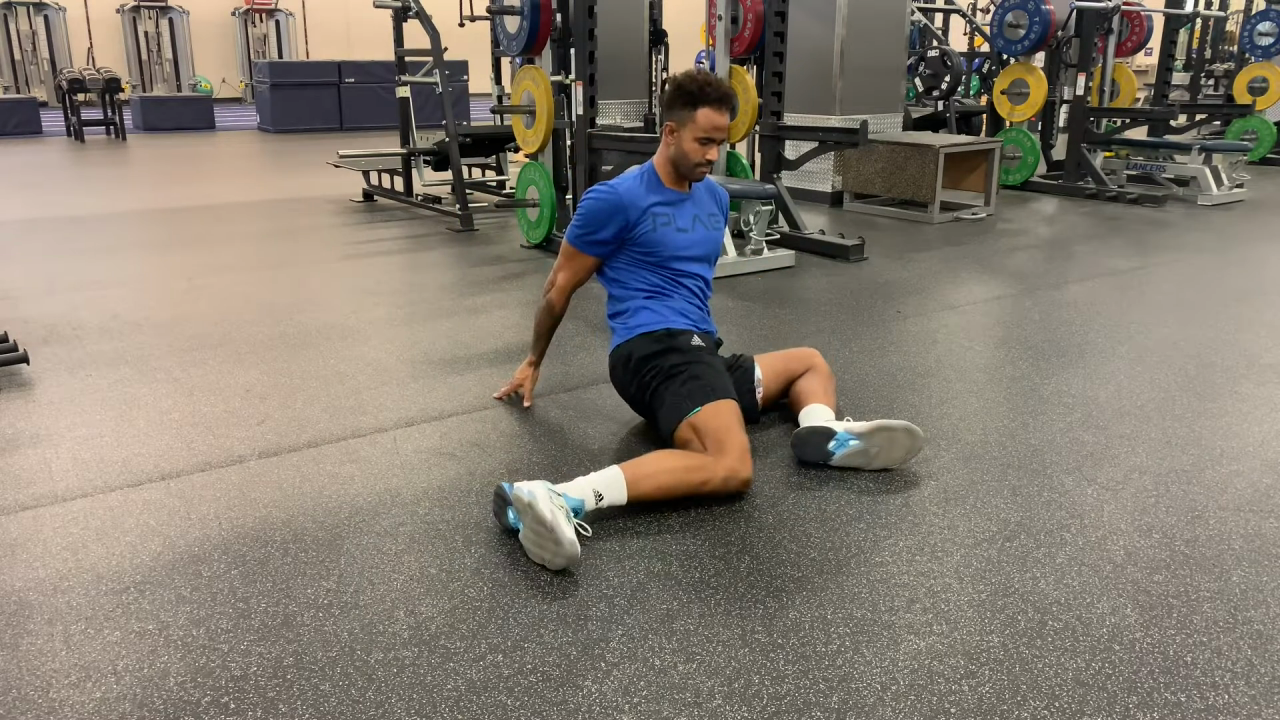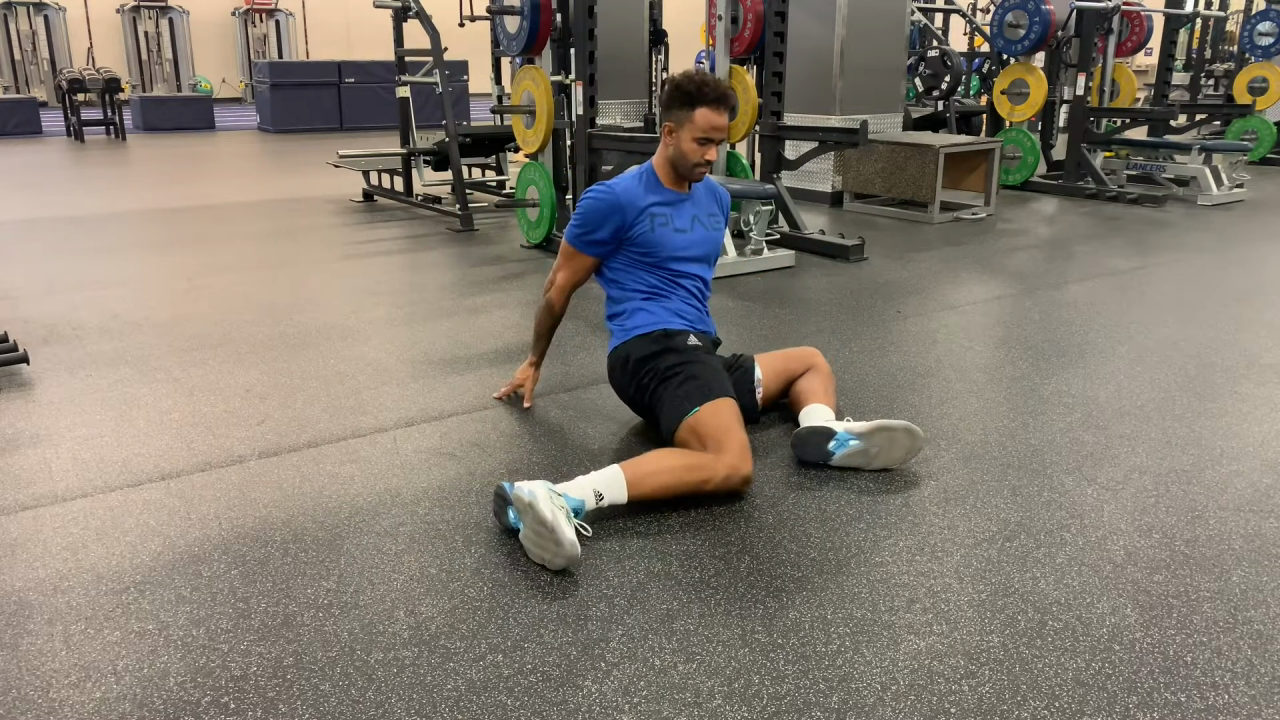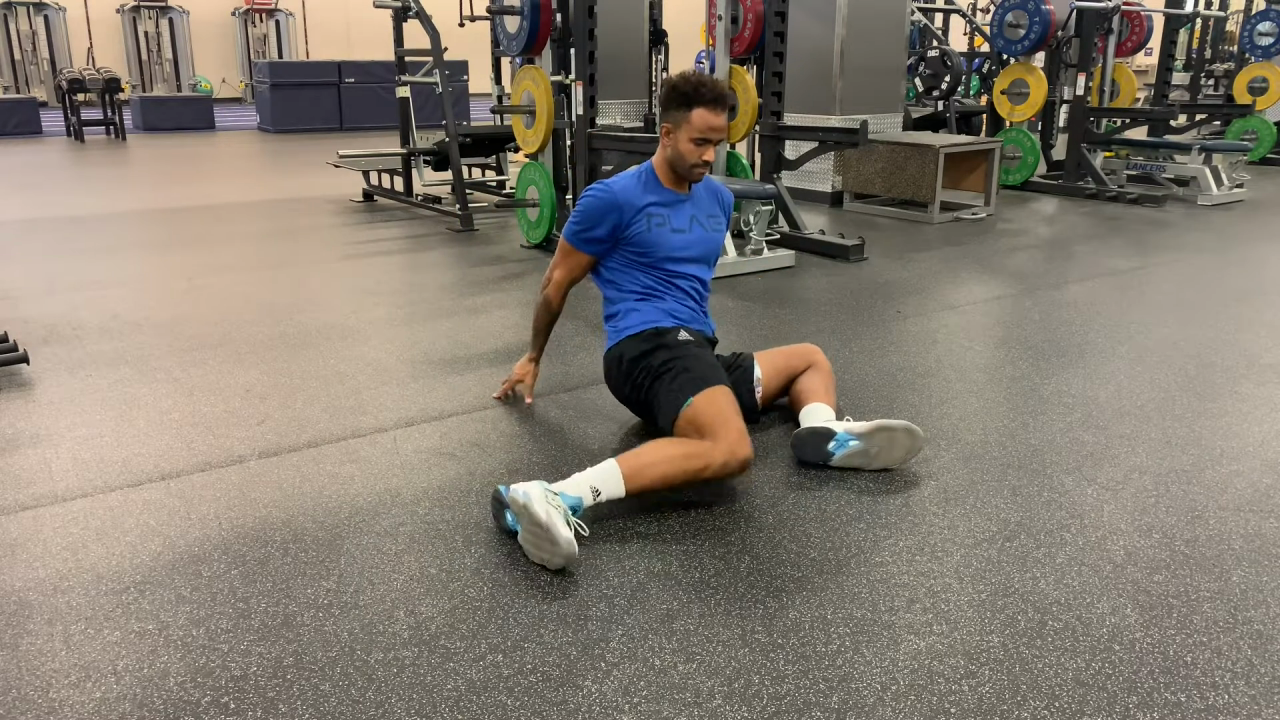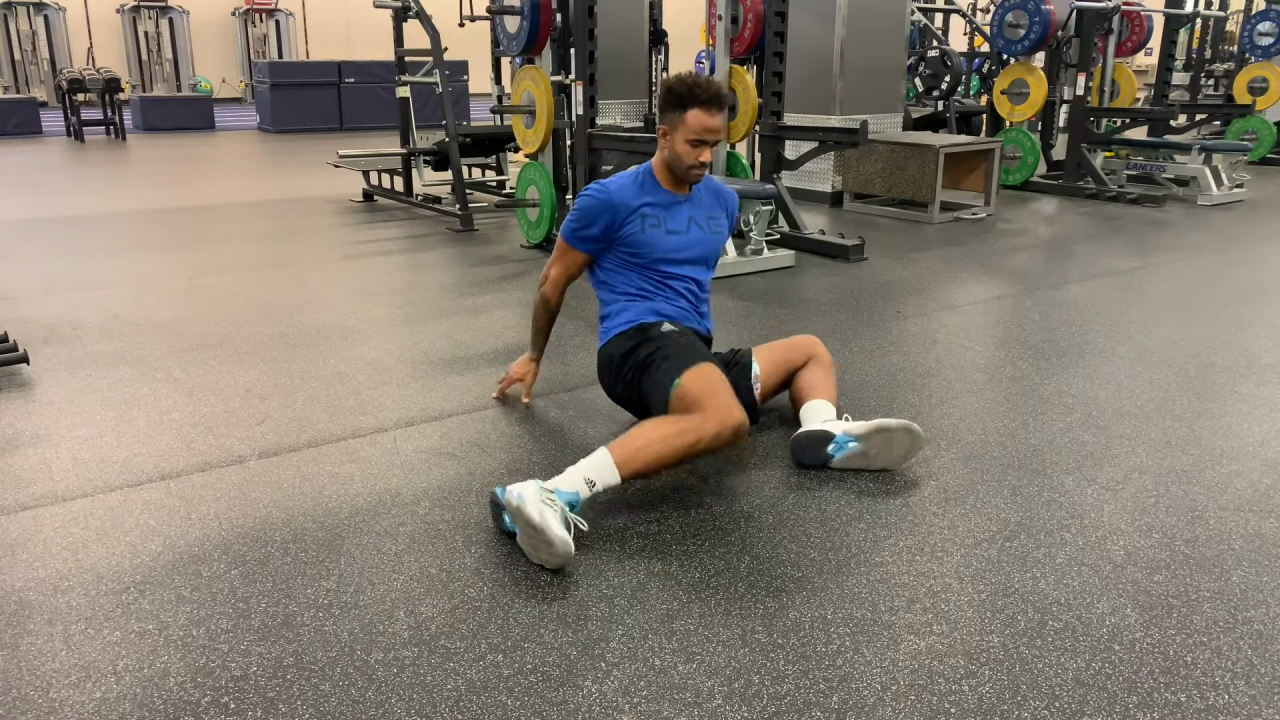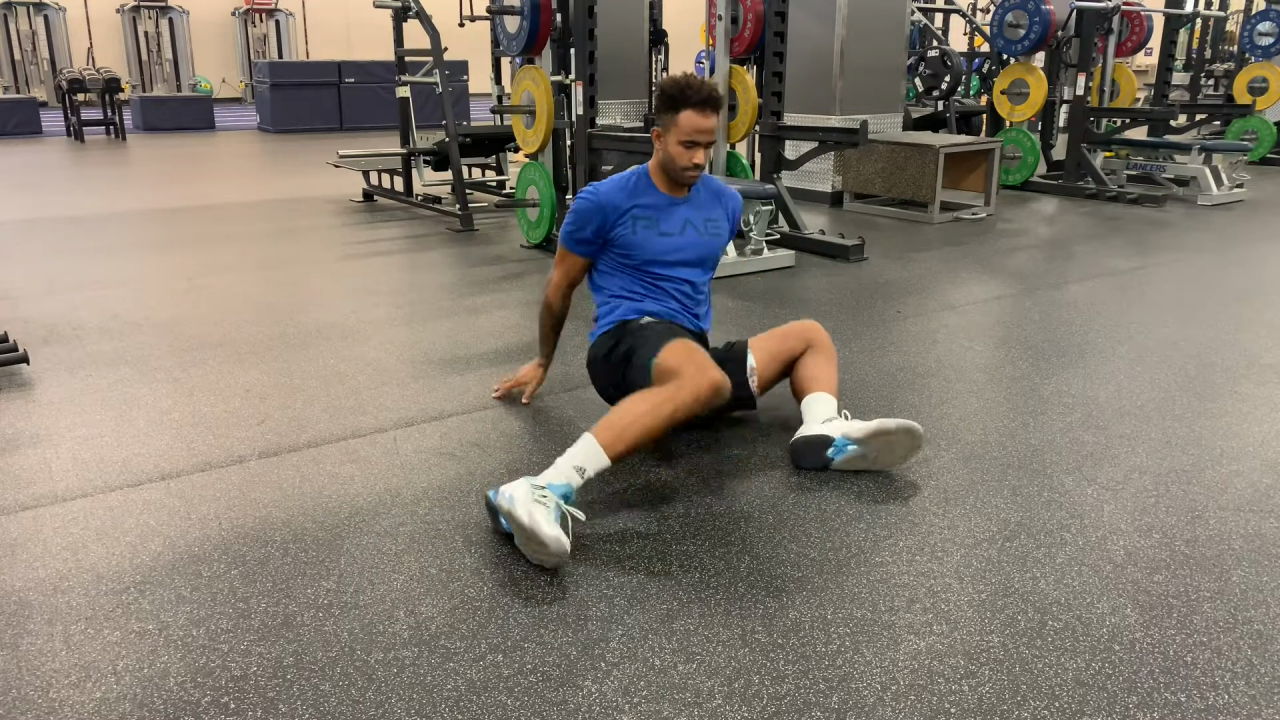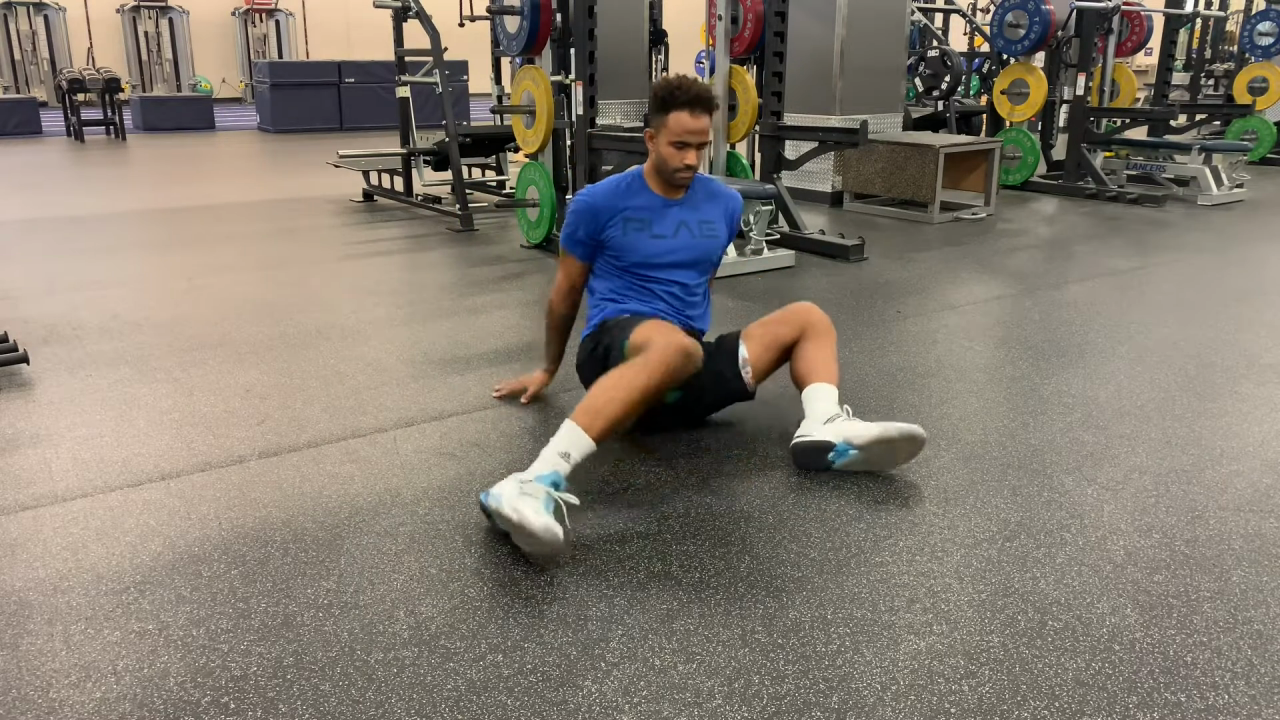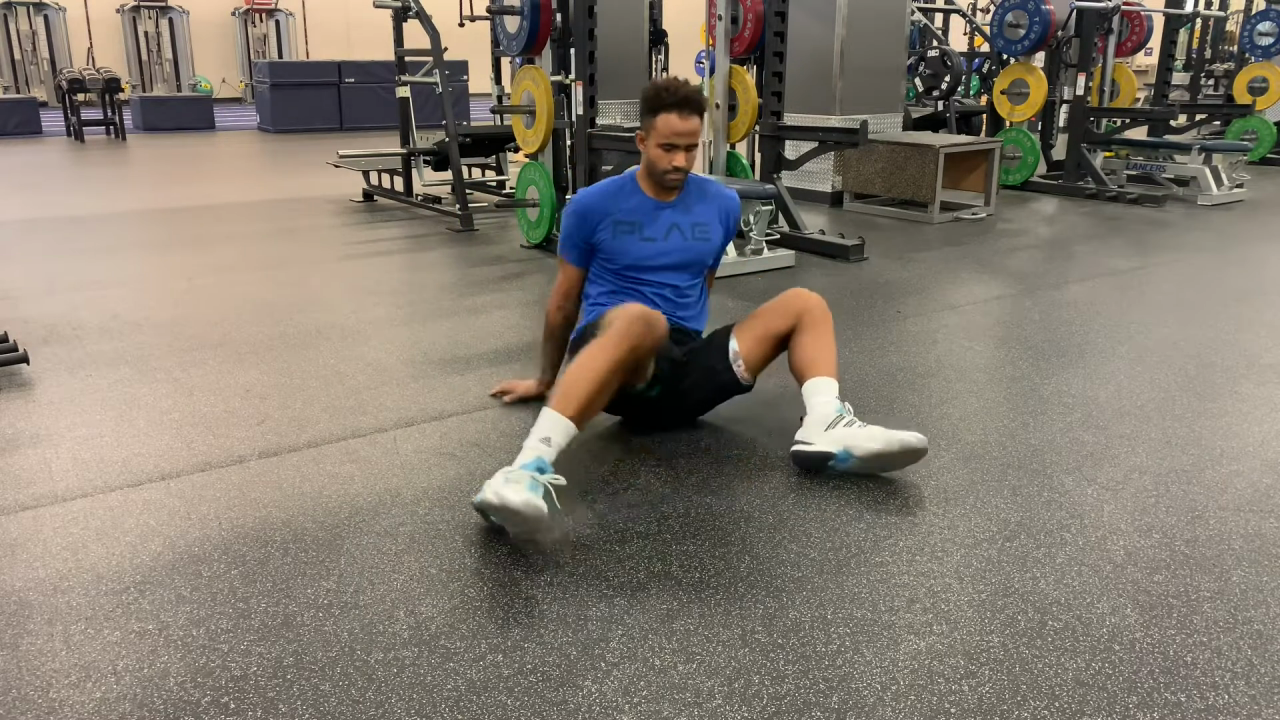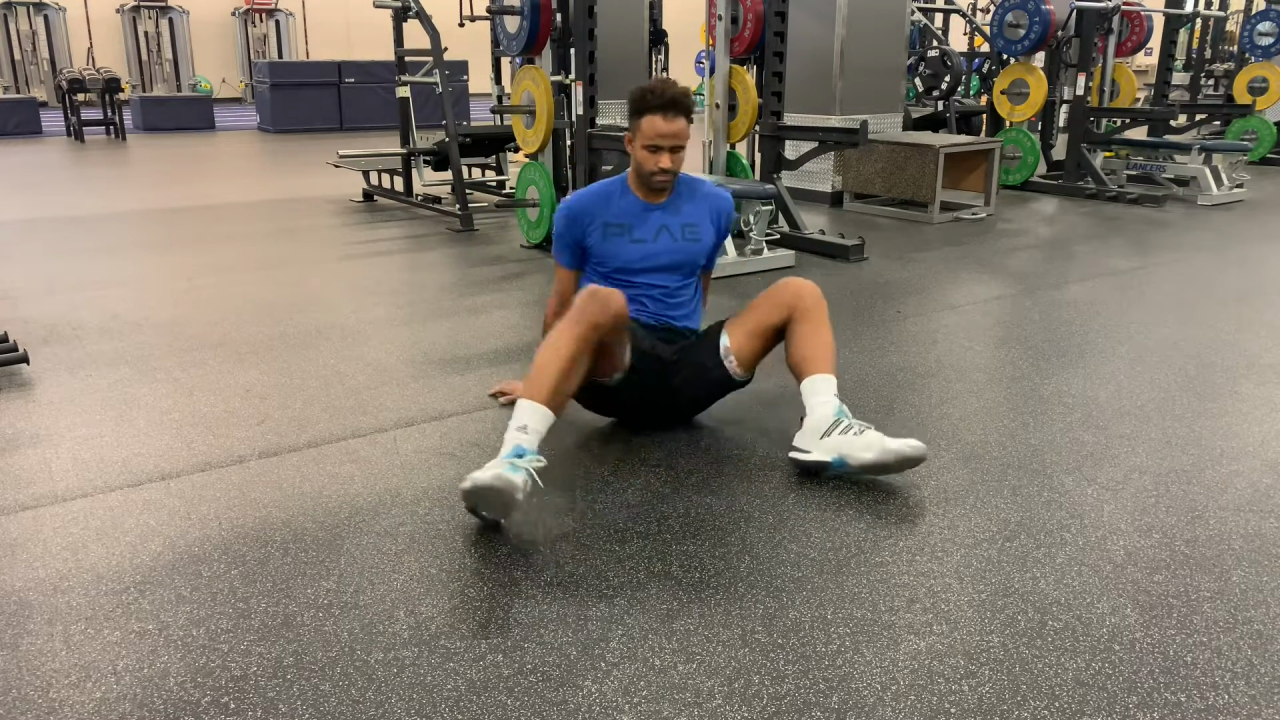
dt=0.1s
person 1, frame 1
left shoulder: (714, 199)
right shoulder: (616, 199)
right elbow: (561, 285)
right wrist: (533, 361)
left hip: (694, 352)
right hip: (659, 350)
left knee: (810, 363)
right knee: (729, 471)
left ankle: (825, 434)
right ankle: (559, 500)
person 1, frame 2
left shoulder: (716, 199)
right shoulder: (615, 199)
right elbow: (560, 285)
right wrist: (534, 361)
left hip: (695, 351)
right hip: (658, 351)
left knee: (811, 361)
right knee: (730, 468)
left ankle: (825, 434)
right ankle: (560, 499)
person 1, frame 3
left shoulder: (718, 199)
right shoulder: (614, 198)
right elbow: (557, 281)
right wrist: (533, 357)
left hip: (692, 352)
right hip: (649, 349)
left knee: (810, 358)
right knee: (728, 452)
left ankle: (827, 434)
right ankle: (555, 499)
person 1, frame 4
left shoulder: (722, 200)
right shoulder: (610, 199)
right elbow: (555, 279)
right wrist: (534, 356)
left hip: (689, 347)
right hip: (643, 344)
left knee: (811, 351)
right knee: (723, 420)
left ankle: (826, 435)
right ankle: (551, 497)
person 1, frame 5
left shoulder: (724, 202)
right shoulder: (605, 201)
right elbow: (561, 285)
right wrist: (542, 363)
left hip: (687, 353)
right hip: (627, 350)
left knee: (811, 336)
right knee: (706, 380)
left ankle: (826, 433)
right ankle: (545, 492)
person 1, frame 6
left shoulder: (725, 203)
right shoulder: (599, 203)
right elbow: (565, 290)
right wrist: (548, 369)
left hip: (689, 350)
right hip: (618, 348)
left knee: (808, 319)
right knee: (674, 348)
left ankle: (826, 433)
right ankle: (537, 485)
person 1, frame 7
left shoulder: (721, 205)
right shoulder: (592, 207)
right elbow: (565, 298)
right wrist: (546, 379)
left hip: (686, 368)
right hip: (617, 371)
left knee: (805, 305)
right knee: (641, 320)
left ankle: (827, 429)
right ankle: (529, 474)
person 1, frame 8
left shoulder: (714, 206)
right shoulder: (583, 209)
right elbow: (562, 303)
right wrist: (541, 380)
left hip: (680, 368)
right hip: (607, 372)
left knee: (801, 294)
right knee: (599, 302)
left ankle: (825, 432)
right ankle: (514, 463)
